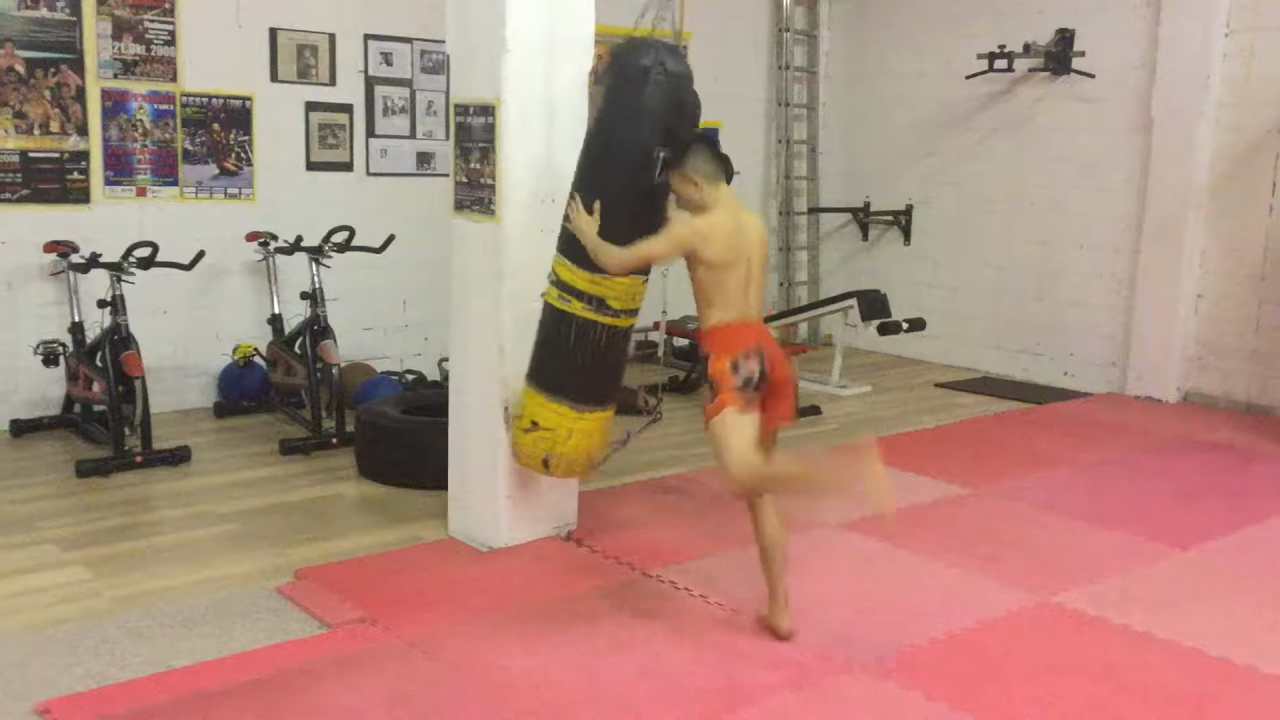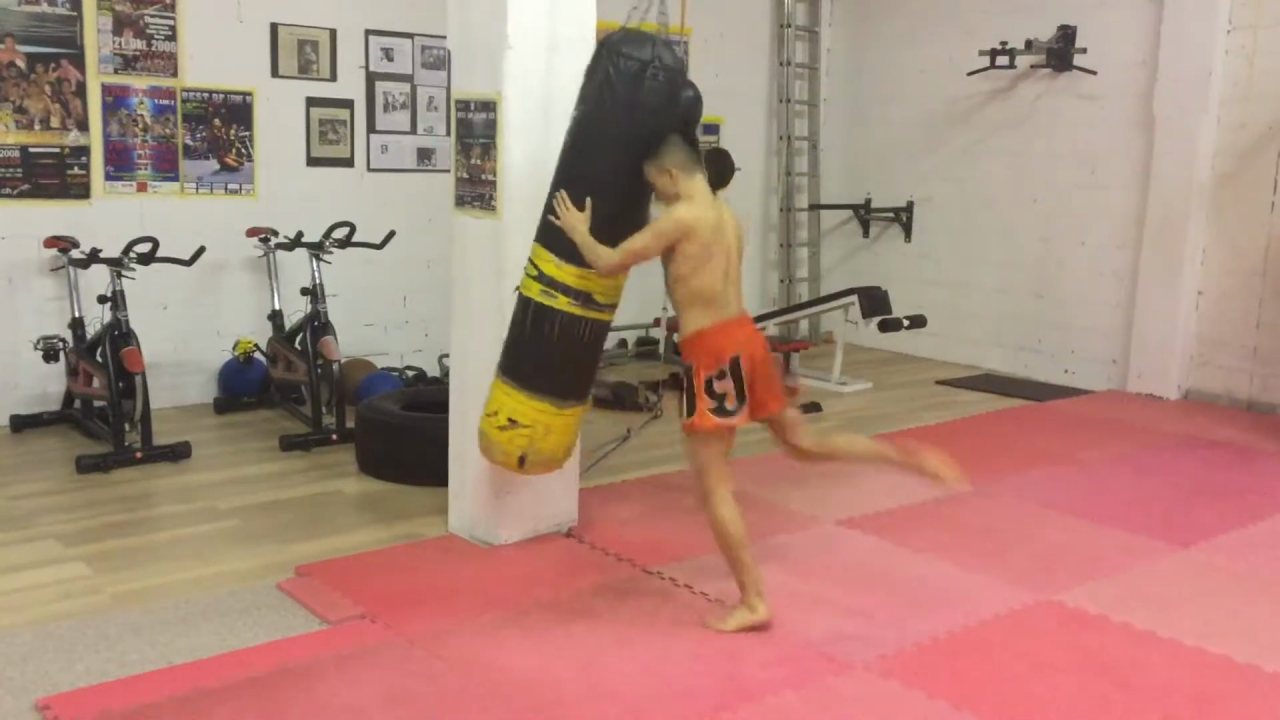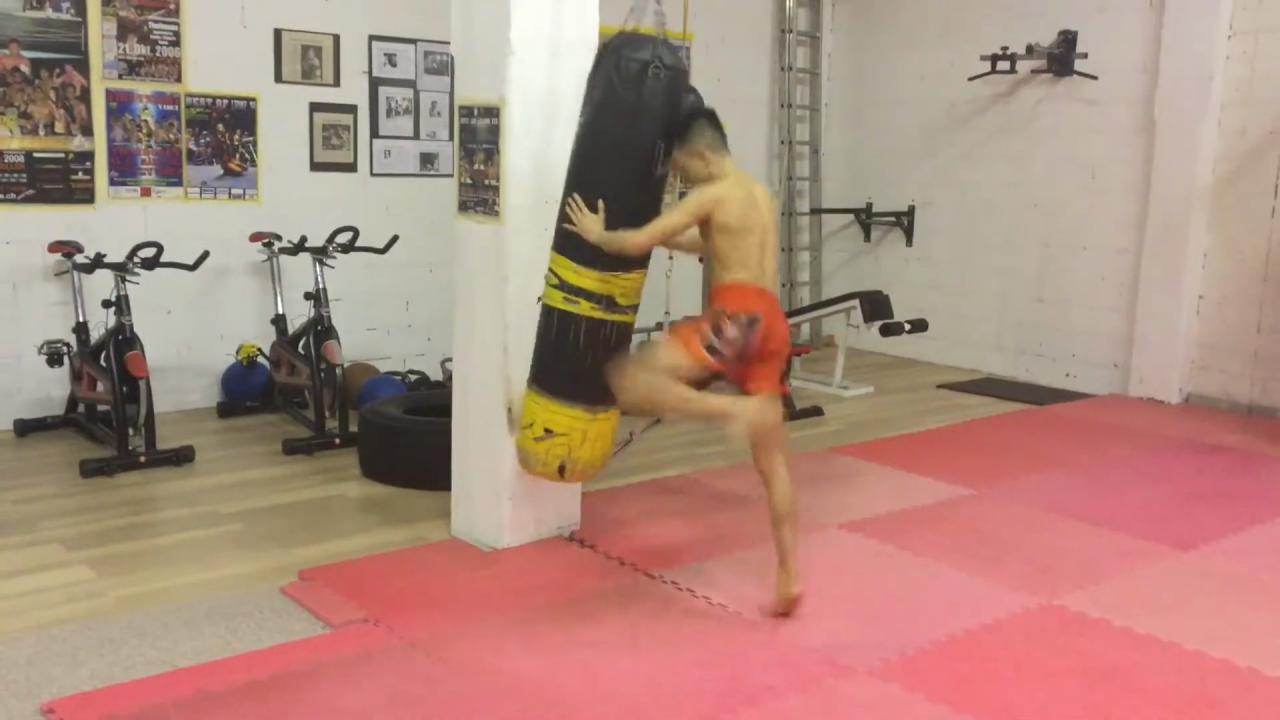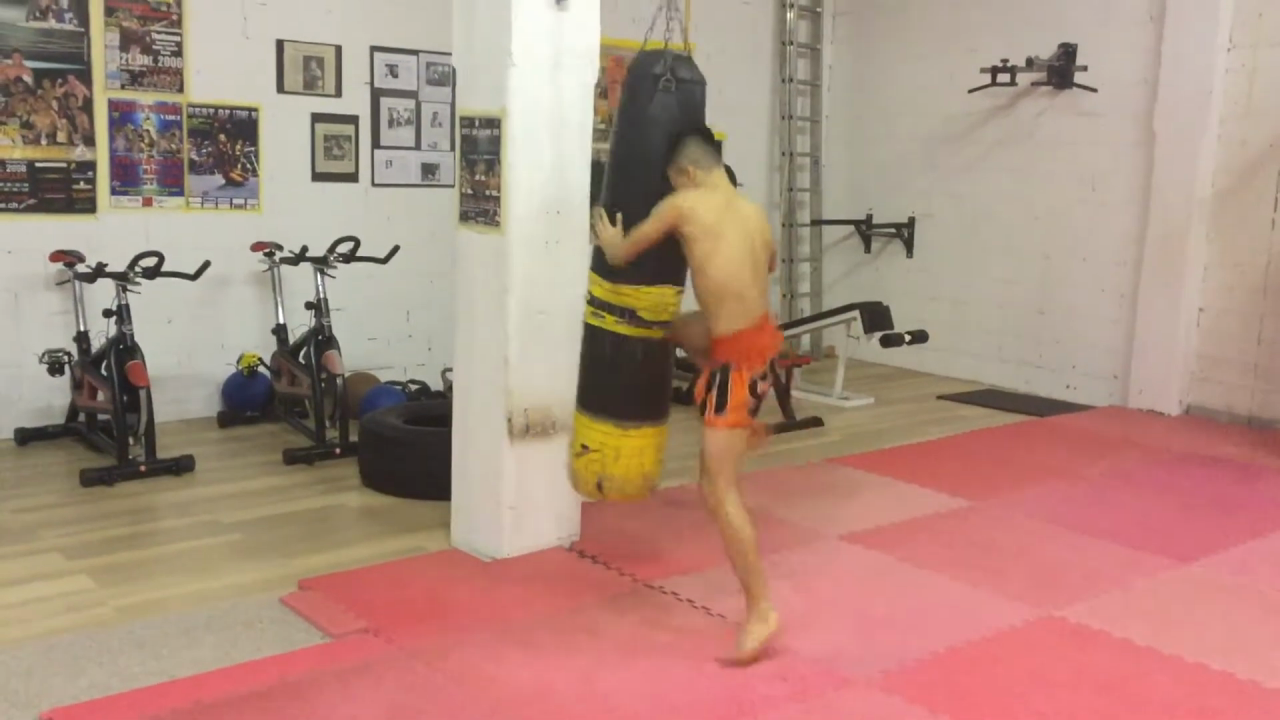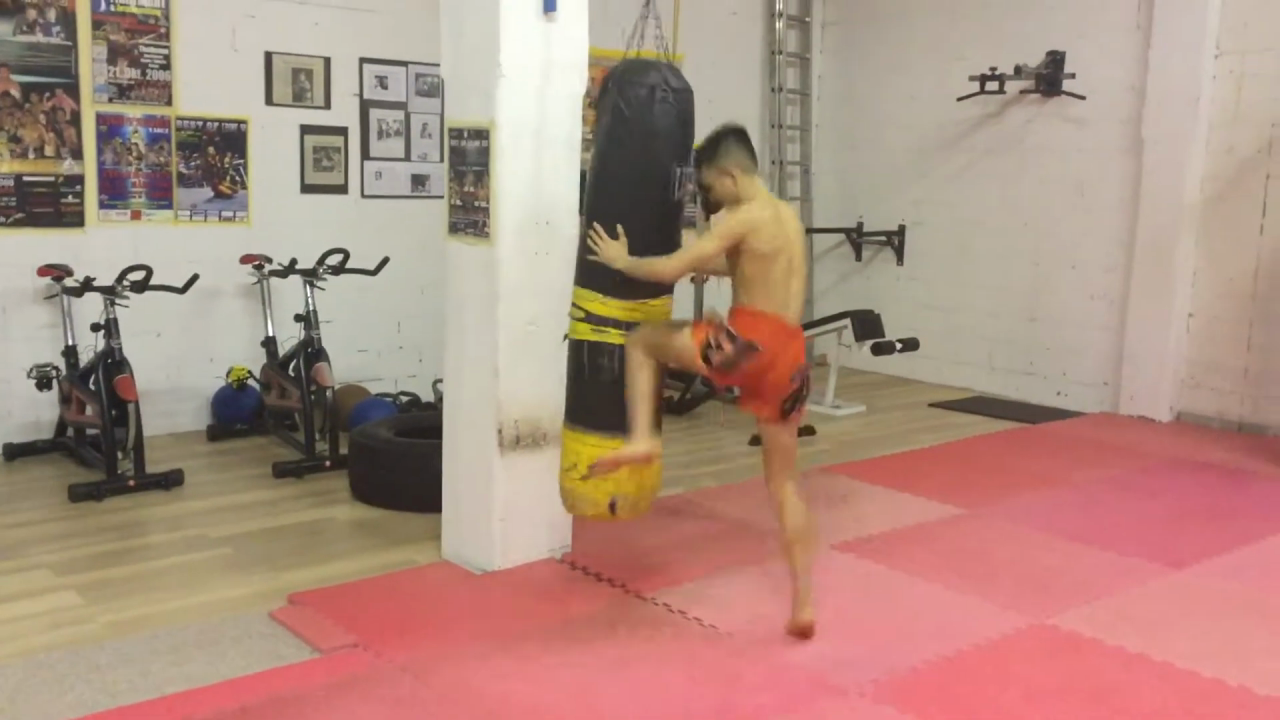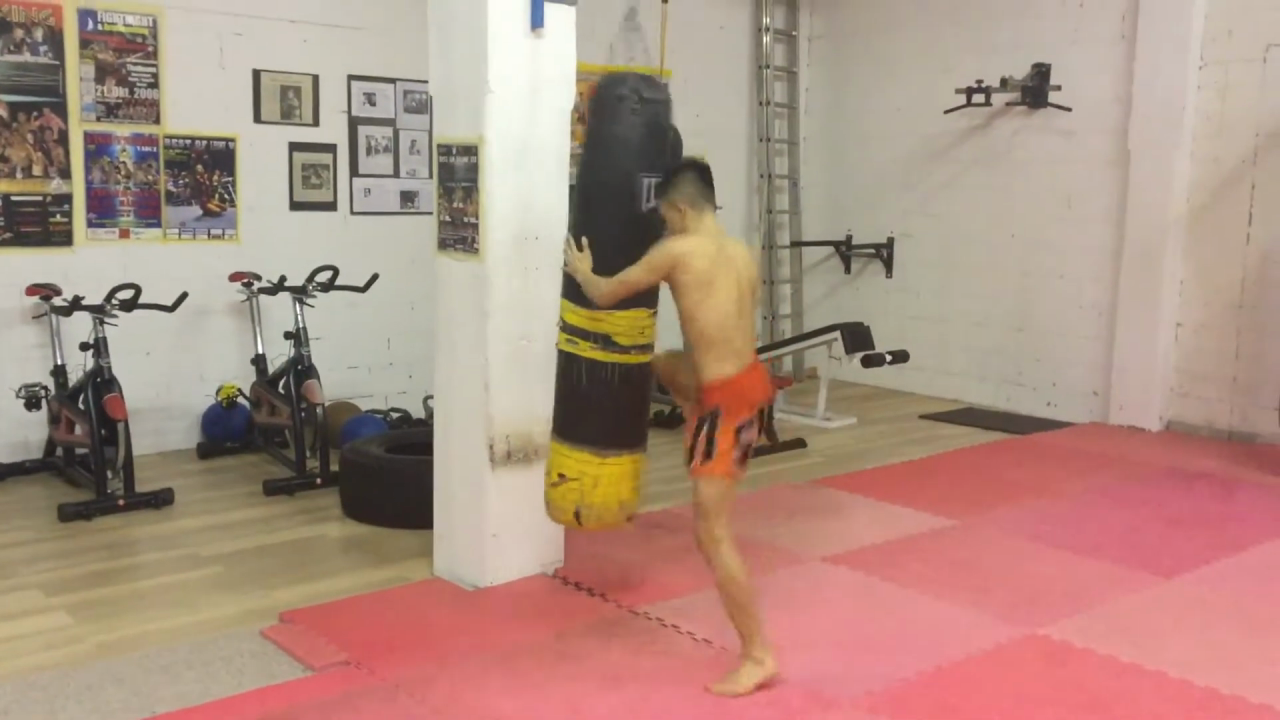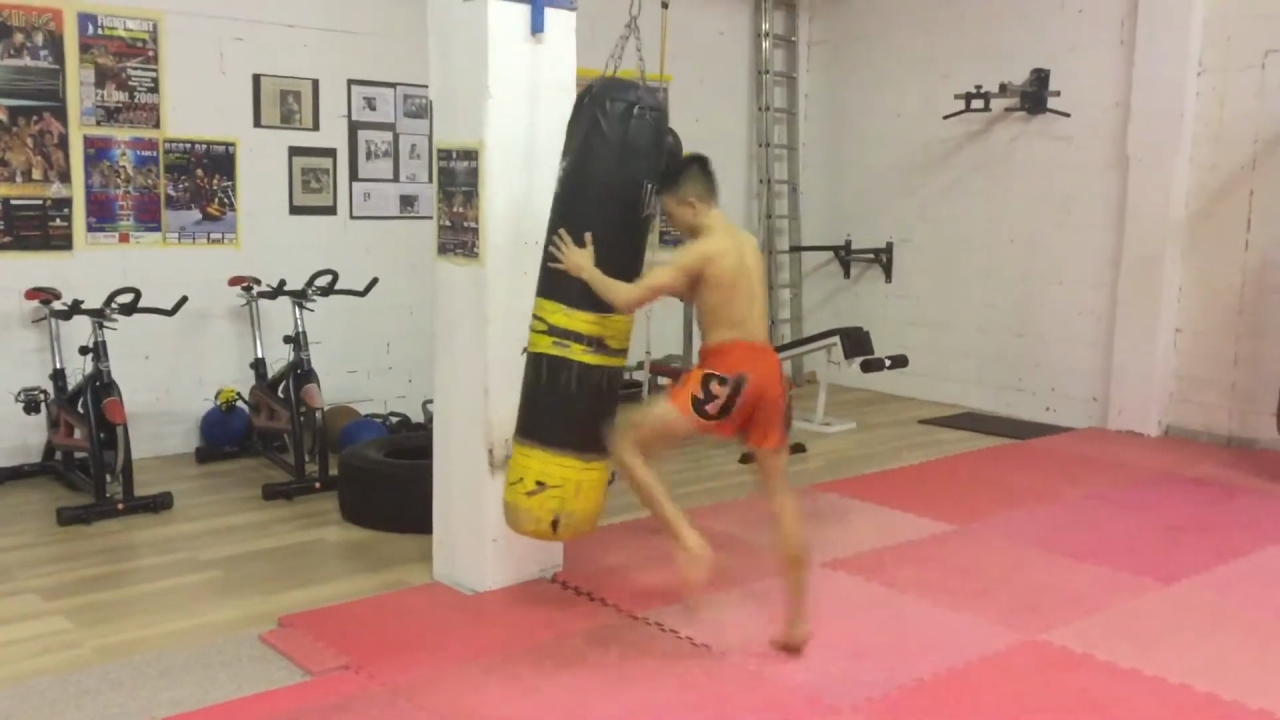
dt=0.7s
person 1, frame 1
left shoulder: (695, 228)
right shoulder: (754, 226)
left elbow: (614, 263)
left wrist: (587, 234)
left hip: (733, 356)
right hip: (767, 354)
left knee: (742, 474)
right knee: (758, 490)
left ankle: (852, 465)
right ankle: (780, 610)
person 1, frame 2
left shoulder: (681, 219)
right shoulder: (727, 216)
left elbow: (608, 263)
left wrist: (576, 231)
left hip: (713, 359)
right hip: (748, 344)
left knee: (715, 488)
right knee: (804, 442)
left ankle: (753, 602)
right ankle: (907, 454)
person 1, frame 3
left shoulder: (712, 195)
right shoulder: (761, 194)
left elbow: (638, 243)
left wrist: (597, 234)
right wrist: (671, 237)
left hip: (737, 317)
right hip: (773, 324)
left knee: (629, 384)
right knee: (771, 458)
left ankle: (733, 411)
right ankle: (789, 579)
person 1, frame 4
left shoulder: (683, 204)
right shoulder: (756, 214)
left elbow: (623, 254)
left wrist: (607, 238)
left hip: (739, 355)
right hip: (763, 335)
left knee: (719, 491)
right knee: (682, 328)
left ankle: (760, 613)
right ankle: (749, 422)
person 1, frame 5
left shoulder: (742, 219)
right shoulder: (789, 215)
left elbow: (670, 270)
left wrist: (618, 259)
right wrist: (707, 259)
left hip: (748, 345)
right hip: (789, 354)
left knee: (640, 338)
right knee: (783, 483)
left ankle: (641, 439)
right ankle: (801, 607)
person 1, frame 6
left shoulder: (676, 250)
right shoulder: (742, 254)
left elbow: (606, 295)
left wrist: (580, 271)
left hip: (726, 400)
right hip: (749, 378)
left knee: (712, 533)
right knee: (662, 366)
left ankle: (758, 656)
person 1, frame 7
left shoulder: (703, 252)
right shoulder: (747, 243)
left elbow: (625, 300)
left wrist: (587, 270)
right wrist: (649, 279)
left hip: (727, 376)
right hip: (767, 374)
left knee: (623, 438)
right knee: (779, 500)
left ankle: (690, 541)
right ankle: (798, 621)
